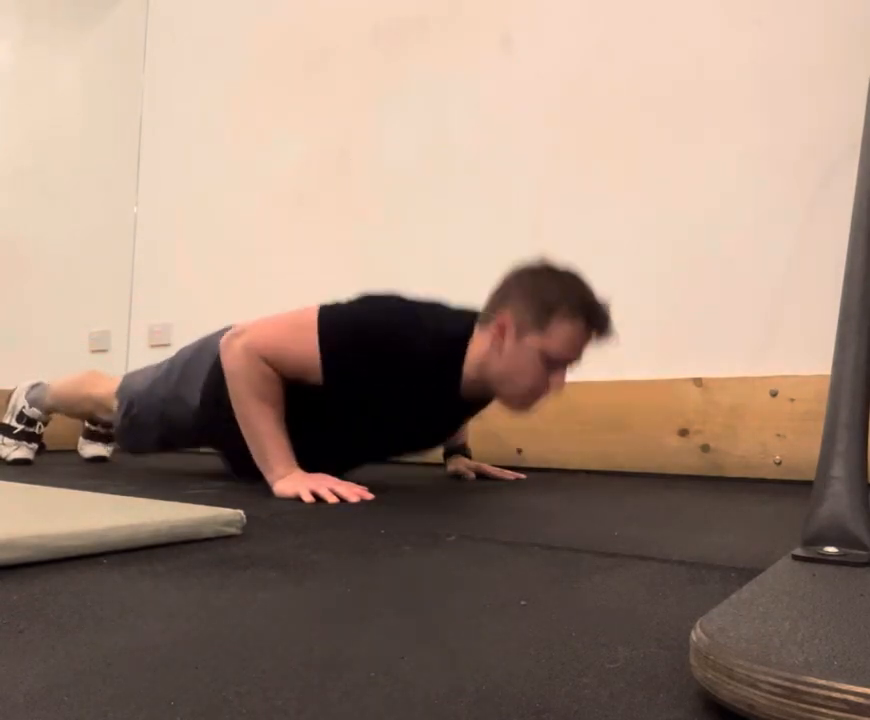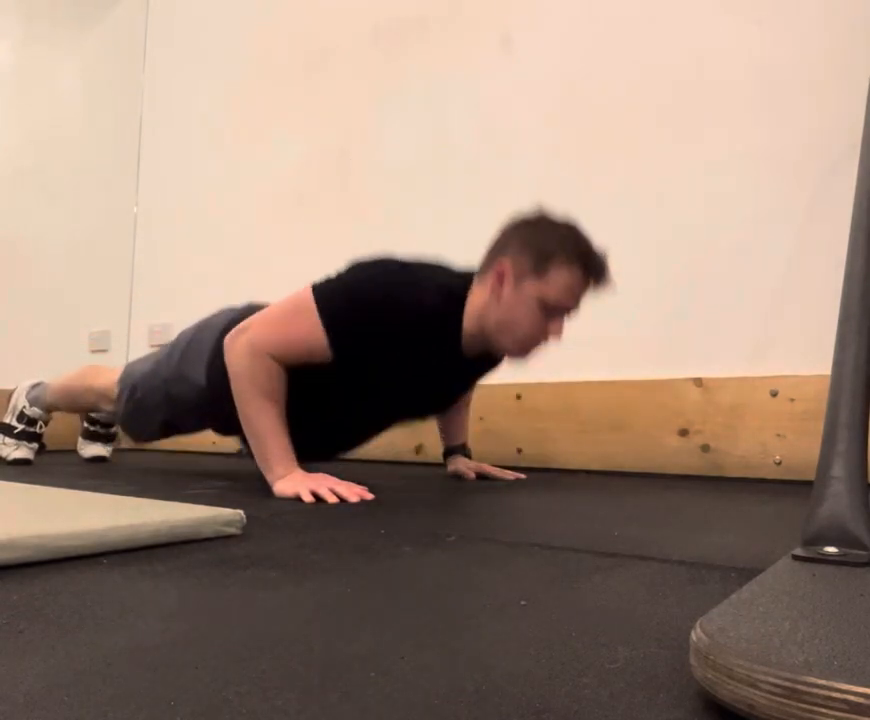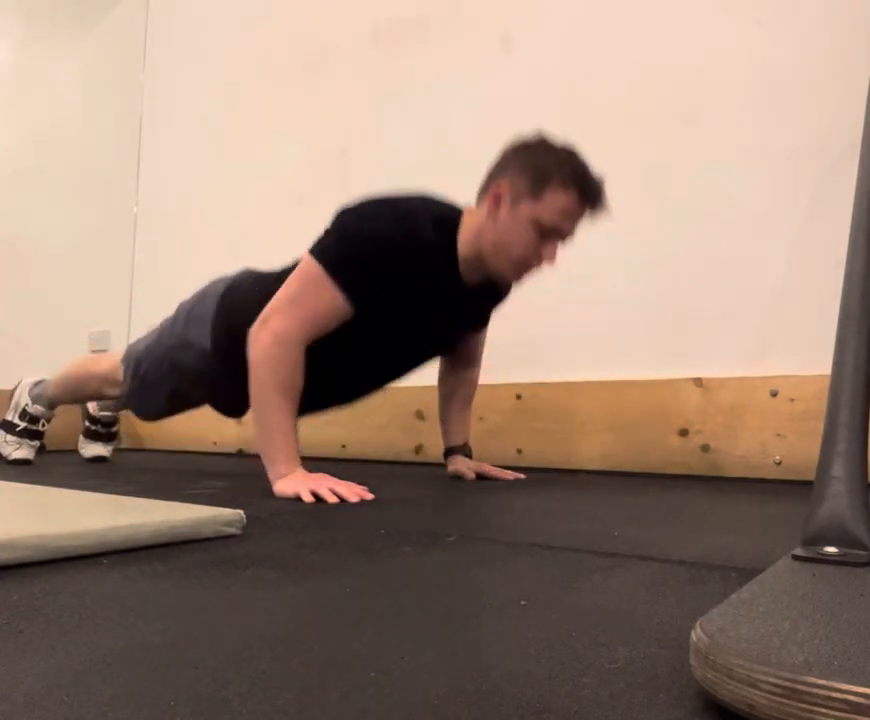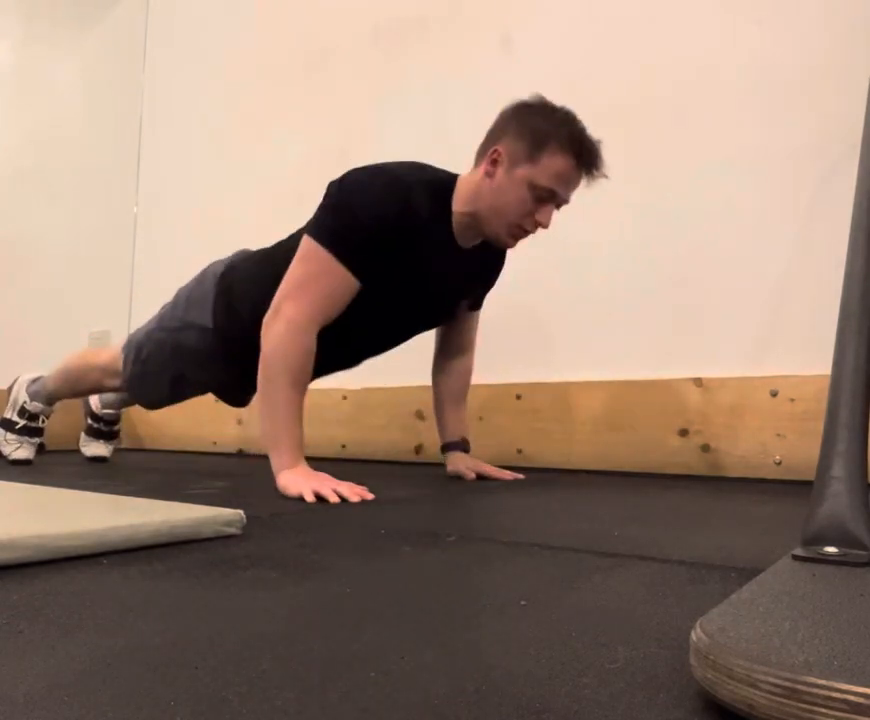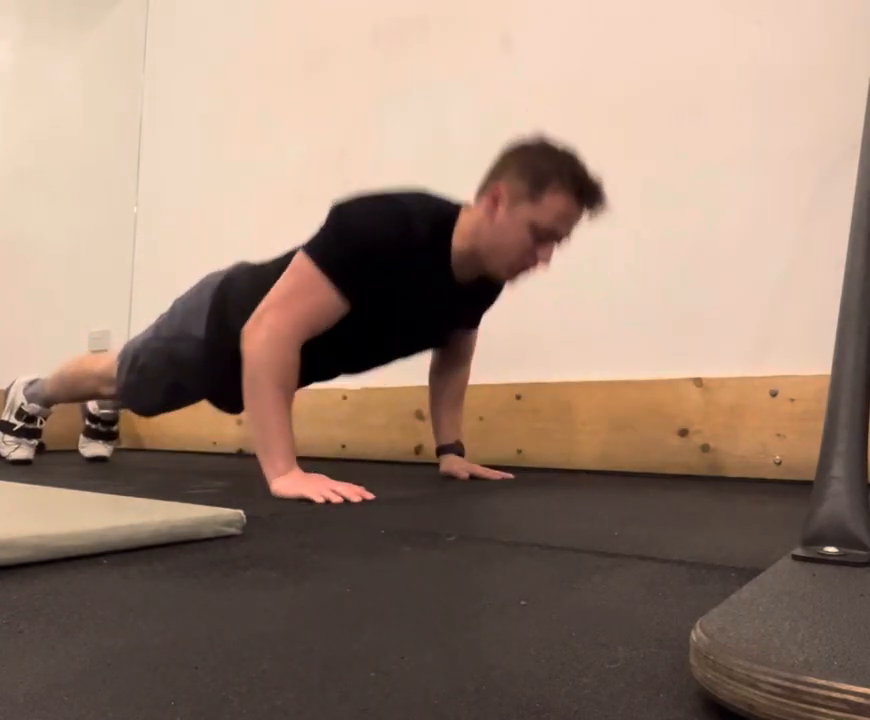
dt=0.1s
person 1, frame 1
left shoulder: (483, 365)
right shoulder: (396, 337)
right elbow: (242, 347)
left wrist: (457, 453)
right wrist: (284, 473)
left hip: (281, 393)
right hip: (222, 383)
right knee: (121, 409)
left ankle: (98, 427)
person 1, frame 2
left shoulder: (485, 335)
right shoulder: (396, 299)
left elbow: (450, 378)
right elbow: (247, 345)
left wrist: (457, 452)
right wrist: (284, 473)
left hip: (262, 362)
right hip: (222, 364)
right knee: (122, 396)
left ankle: (97, 422)
person 1, frame 3
left shoulder: (489, 277)
right shoulder: (389, 232)
left elbow: (460, 361)
right elbow: (270, 335)
left wrist: (458, 451)
right wrist: (287, 471)
left hip: (269, 349)
right hip: (225, 329)
right knee: (130, 383)
left ankle: (101, 413)
person 1, frame 4
left shoulder: (487, 247)
right shoulder: (385, 201)
left elbow: (455, 344)
right elbow: (288, 325)
left wrist: (455, 446)
right wrist: (288, 467)
left hip: (265, 345)
right hip: (226, 309)
right knee: (132, 373)
left ankle: (103, 408)
person 1, frame 5
left shoulder: (483, 269)
right shoulder: (388, 231)
left elbow: (451, 352)
right elbow: (269, 334)
left wrist: (450, 450)
right wrist: (281, 471)
left hip: (265, 337)
right hip: (222, 321)
right knee: (125, 381)
left ankle: (100, 412)
